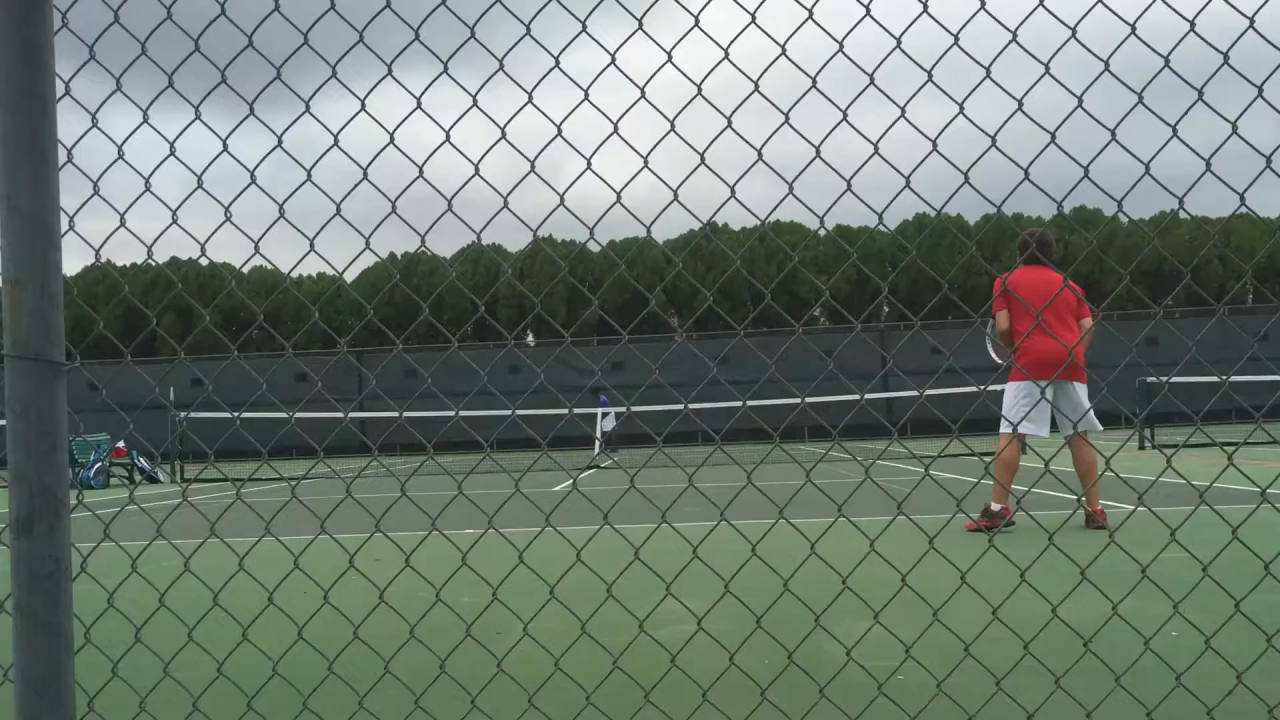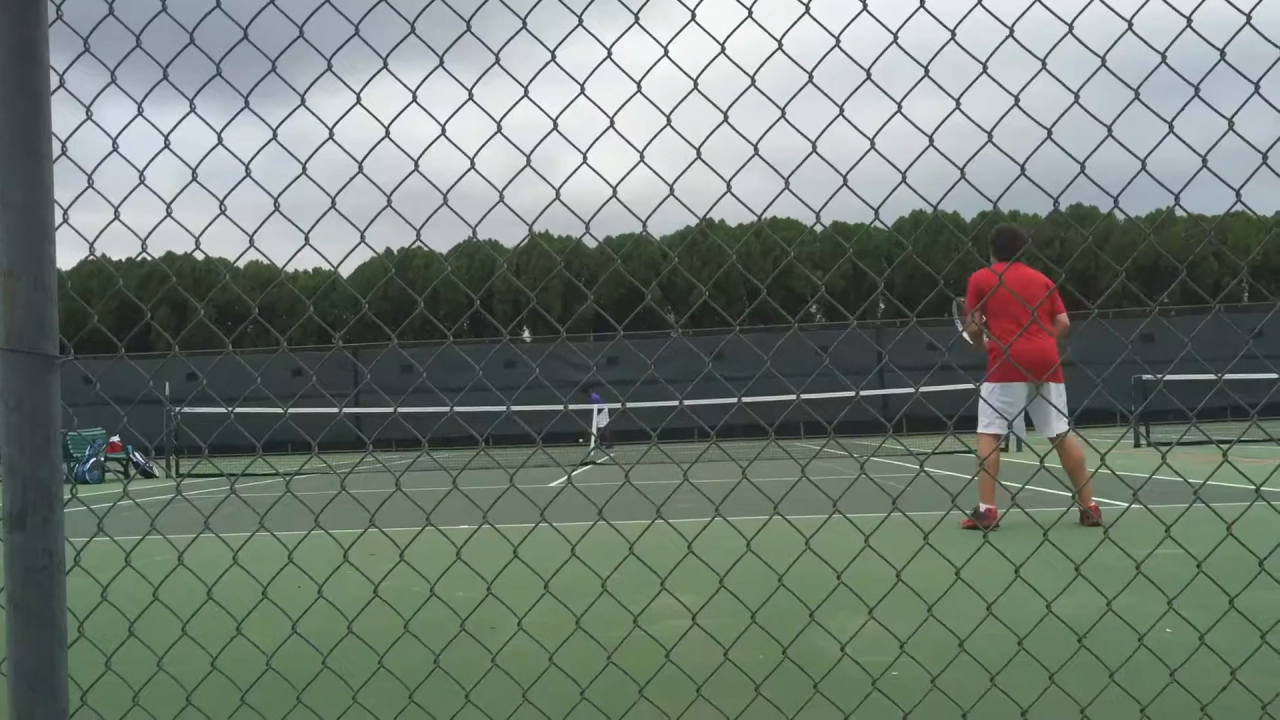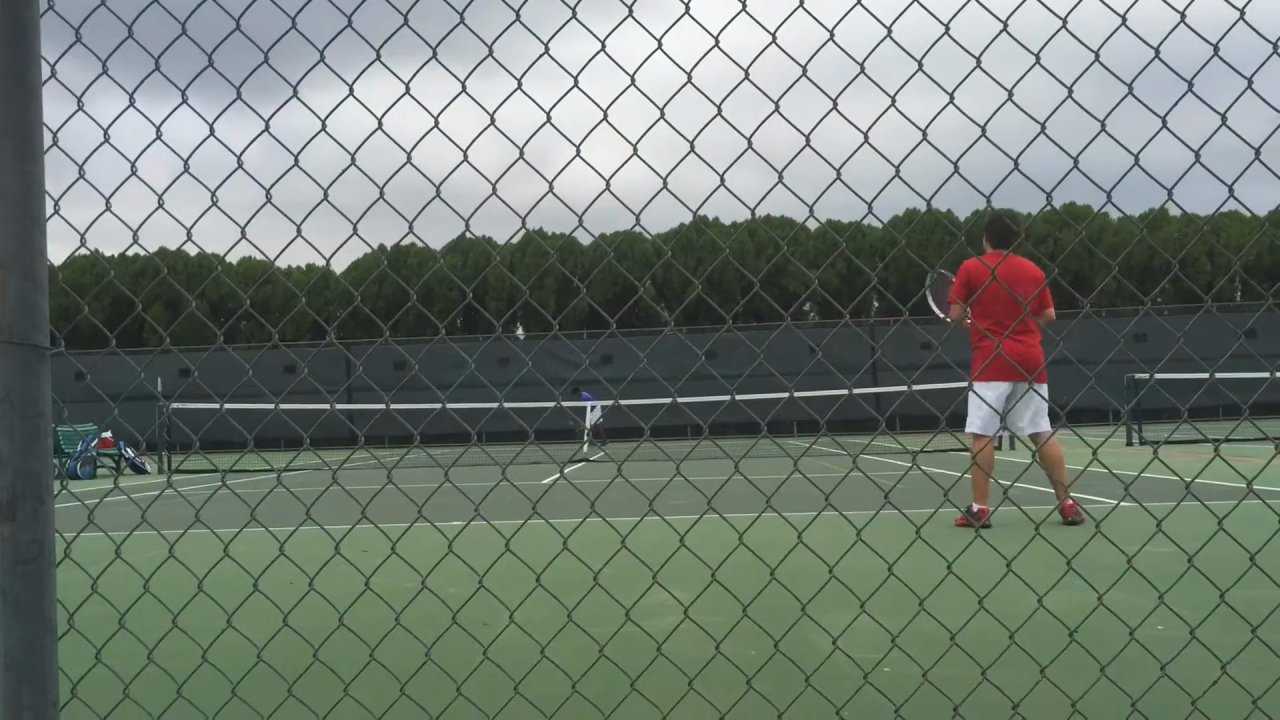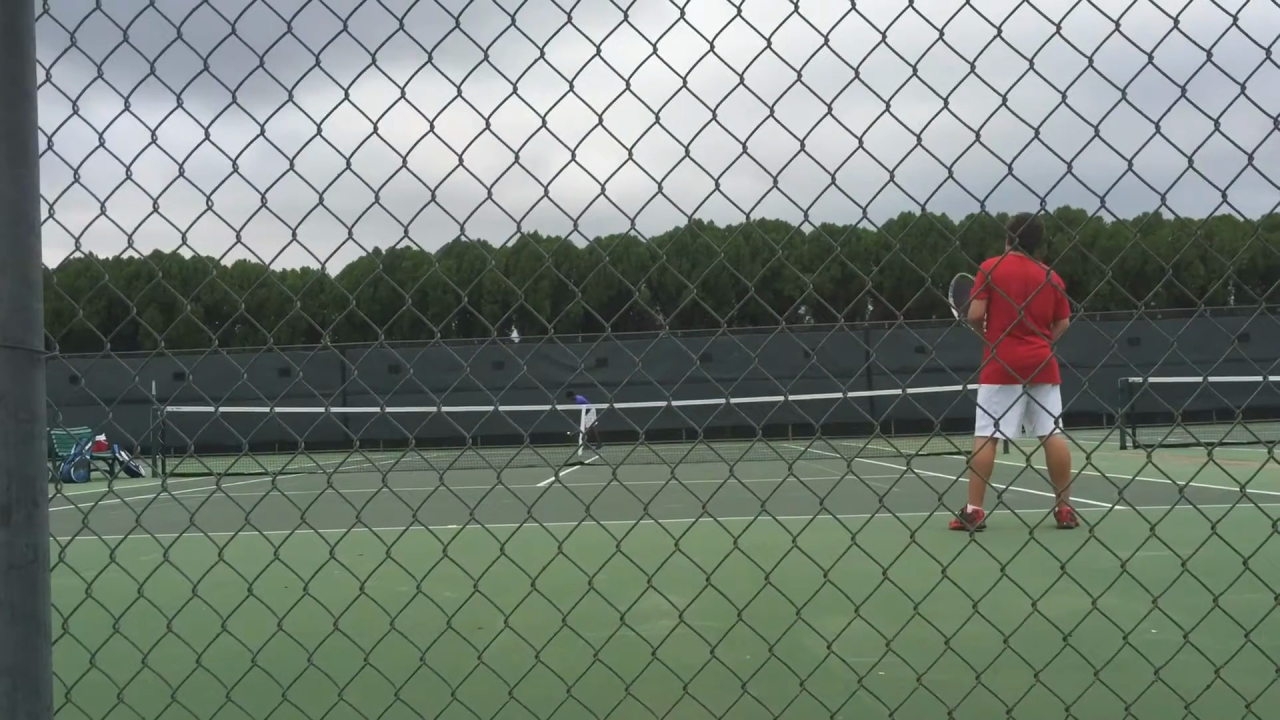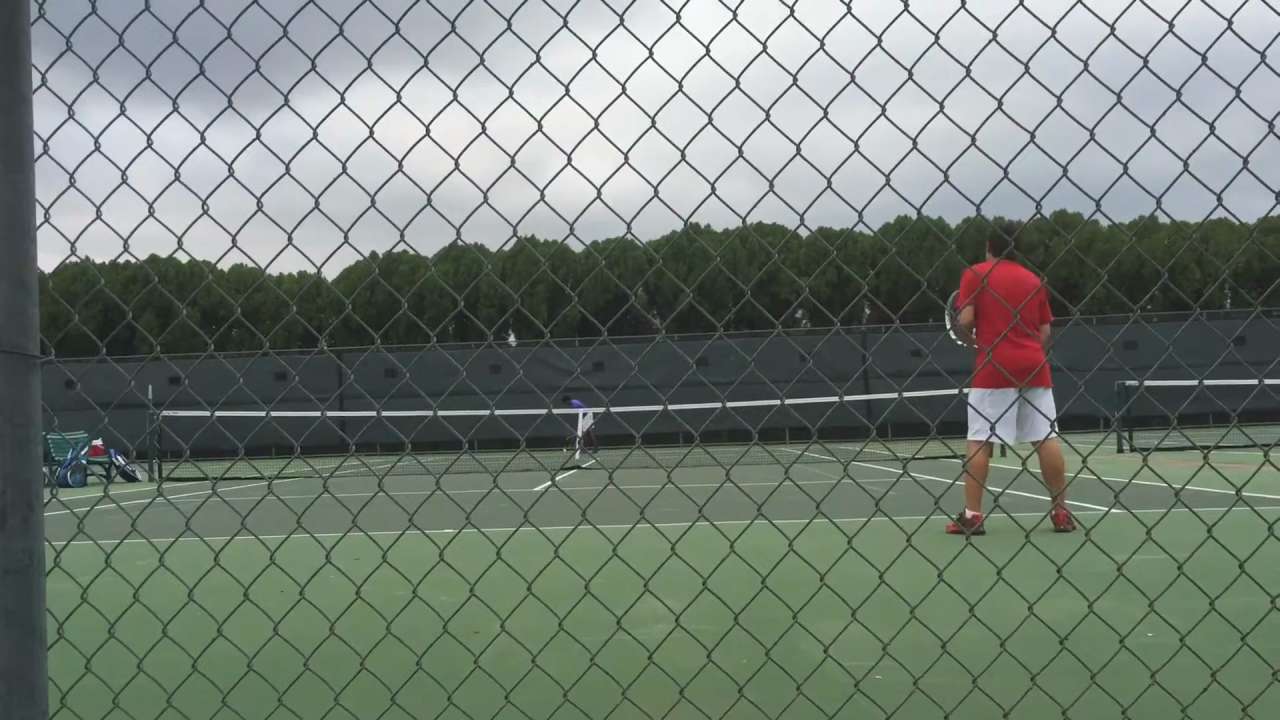
dt=0.4s
person 1, frame 1
left shoulder: (1006, 281)
right shoulder: (1068, 284)
left elbow: (1002, 327)
right elbow: (1088, 326)
left hip: (1030, 362)
right hip: (1069, 362)
left knee: (1011, 433)
right knee: (1079, 434)
left ankle: (999, 508)
right ankle: (1095, 510)
person 1, frame 2
left shoulder: (980, 278)
right shoulder: (1041, 279)
left elbow: (973, 326)
right elbow: (1063, 323)
left wrist: (982, 340)
left hip: (1007, 364)
right hip: (1046, 361)
left knee: (989, 434)
right knee: (1062, 434)
left ankle: (987, 509)
right ankle: (1088, 506)
person 1, frame 3
left shoulder: (972, 267)
right shoulder: (1034, 270)
left elbow: (956, 315)
right elbow: (1049, 315)
left wrist: (971, 321)
left hip: (992, 361)
right hip: (1031, 359)
left knee: (983, 434)
right knee: (1042, 432)
left ankle: (980, 508)
right ankle: (1067, 504)
person 1, frame 4
left shoulder: (990, 268)
right shoulder: (1051, 276)
left elbow: (974, 315)
right elbow: (1063, 325)
left wrist: (984, 328)
left hip: (1002, 365)
right hip: (1042, 364)
left knee: (986, 436)
right knee: (1053, 434)
left ankle: (974, 510)
right ankle: (1064, 509)
person 1, frame 5
left shoulder: (975, 274)
right shoulder: (1034, 280)
left elbow: (964, 319)
right elbow: (1045, 331)
left wrist: (971, 339)
left hip: (995, 369)
right hip: (1034, 366)
left knee: (979, 441)
right knee: (1046, 438)
left ankle: (972, 515)
right ankle: (1060, 512)
